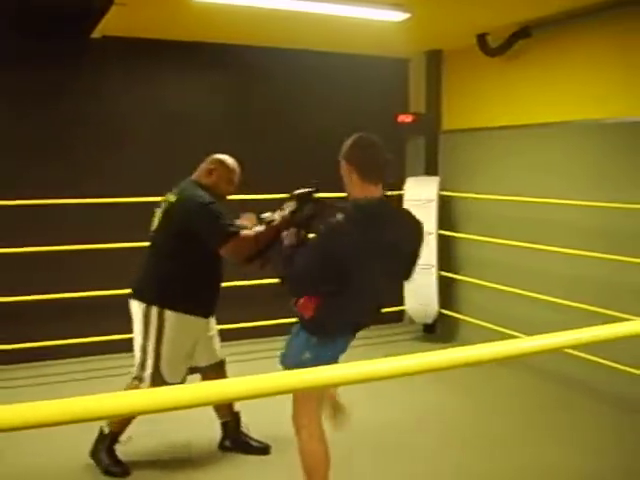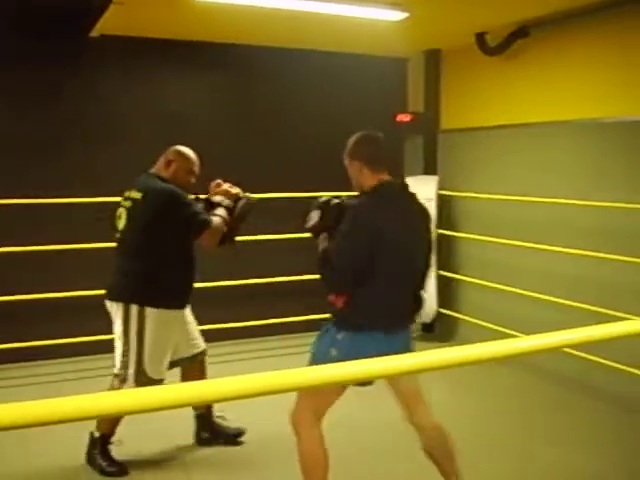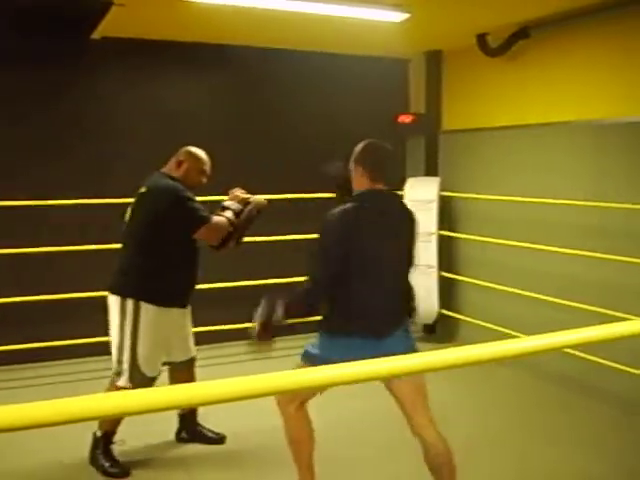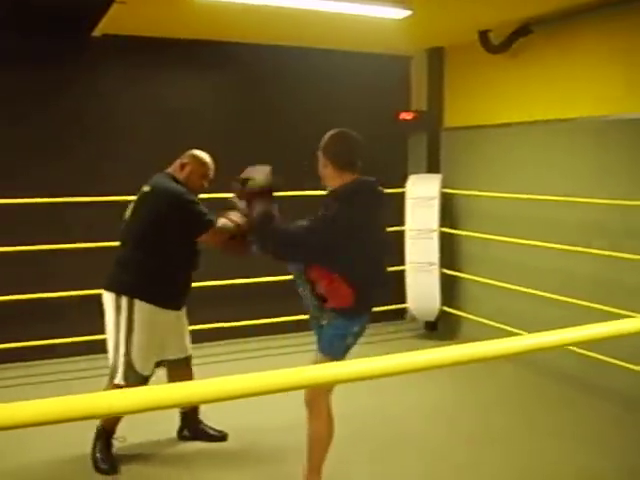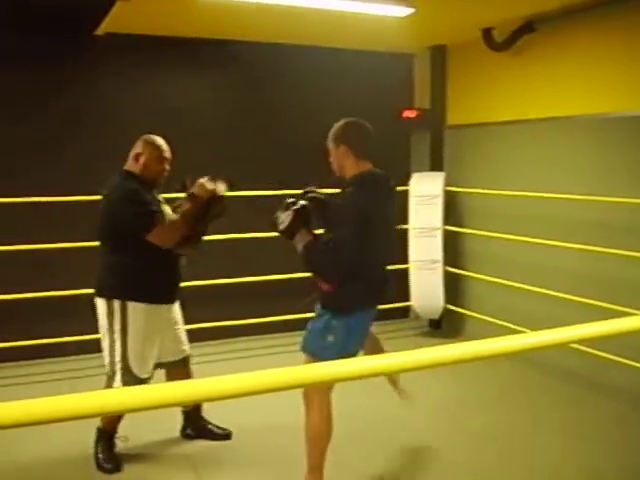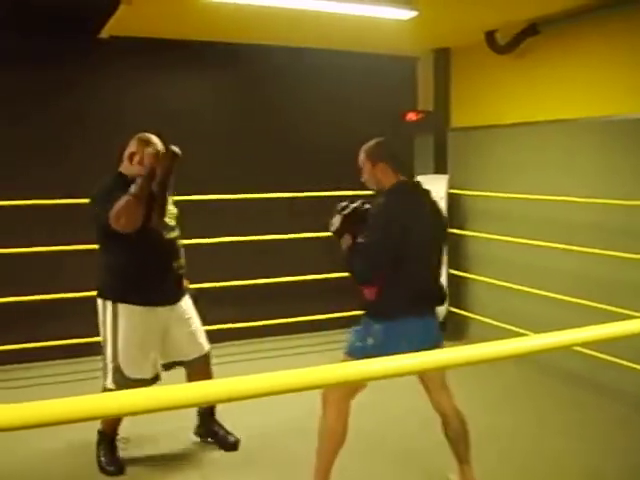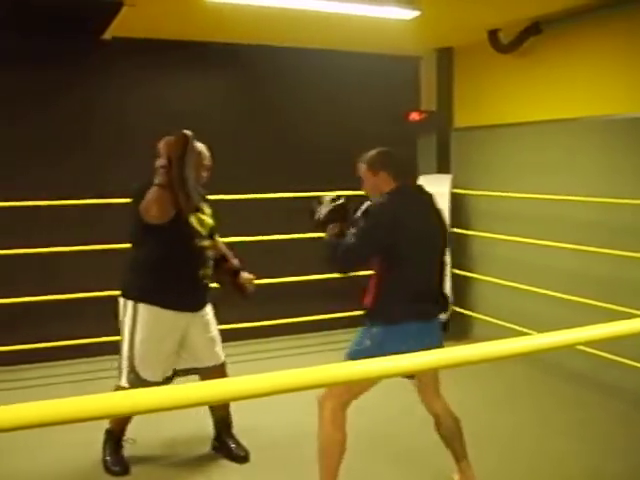
dt=0.3s
person 1, frame 1
left shoulder: (342, 229)
right shoulder: (408, 224)
left elbow: (297, 279)
right elbow: (400, 273)
left wrist: (292, 232)
left hip: (324, 327)
right hip: (354, 319)
left knee: (306, 421)
right ankle: (331, 403)
person 1, frame 2
left shoulder: (364, 214)
right shoulder: (417, 210)
left elbow: (338, 280)
left wrist: (324, 235)
left hip: (354, 330)
right hip: (397, 328)
left knee: (304, 418)
right knee: (421, 416)
person 1, frame 3
left shoulder: (344, 220)
right shoulder: (403, 218)
left elbow: (320, 286)
left wrist: (279, 309)
left hip: (347, 336)
right hip: (394, 333)
left knee: (291, 401)
right knee: (425, 427)
person 1, frame 4
left shoulder: (337, 216)
right shoulder: (365, 195)
left elbow: (281, 244)
left wrist: (258, 201)
left hip: (343, 311)
right hip: (345, 296)
left knee: (316, 398)
person 1, frame 5
left shoulder: (356, 200)
right shoulder: (381, 192)
left elbow: (332, 266)
left wrist: (297, 233)
right wrist: (322, 211)
left hip: (343, 308)
right hip: (362, 298)
left knee: (315, 395)
right knee: (360, 332)
right ankle: (391, 377)
person 1, frame 6
left shoulder: (387, 209)
right shoulder: (429, 205)
left elbow: (365, 270)
left wrist: (346, 236)
left hip: (388, 321)
right hip: (424, 317)
left knee: (335, 397)
right knee: (443, 400)
person 1, frame 7
left shoulder: (387, 211)
right shoulder: (428, 210)
left elbow: (346, 259)
left wrist: (332, 226)
left hip: (392, 325)
right hip: (426, 322)
left knee: (331, 403)
right knee: (433, 400)
person 2, frame 1
left shoulder: (188, 198)
right shoulder: (197, 203)
left elbow: (208, 242)
right elbow: (235, 248)
left wrist: (241, 227)
right wrist: (274, 226)
left hip: (191, 307)
right hip: (164, 306)
left knee: (214, 368)
right knee: (150, 381)
left ankle: (233, 434)
right ankle: (104, 444)
person 2, frame 2
left shoulder: (144, 190)
right shoulder: (166, 196)
left elbow: (189, 224)
right elbow: (210, 236)
left wrist: (212, 202)
right wrist: (224, 205)
left hip: (166, 300)
right hip: (141, 303)
left knee: (194, 357)
right knee: (132, 379)
left ankle: (207, 426)
right ankle: (97, 446)
person 2, frame 3
left shoulder: (163, 191)
right shoulder: (169, 193)
left elbow: (201, 230)
right elbow: (212, 233)
left wrist: (231, 208)
right wrist: (233, 207)
left hip: (170, 298)
right hip: (140, 299)
left knee: (183, 361)
right knee: (131, 376)
left ankle: (188, 425)
right ankle: (100, 446)
person 2, frame 4
left shoulder: (163, 191)
right shoulder: (174, 196)
left elbow: (198, 232)
right elbow: (216, 236)
left wrist: (231, 216)
right wrist: (241, 212)
left hip: (163, 296)
right hip: (135, 297)
left knee: (180, 360)
right knee: (128, 375)
left ankle: (190, 423)
right ankle: (103, 441)
person 2, frame 5
left shoulder: (144, 191)
right shoulder: (125, 193)
left elbow: (166, 234)
right elbow: (166, 236)
left wrist: (196, 202)
right wrist: (197, 203)
left hip: (161, 297)
right hip: (127, 300)
left knee: (179, 359)
right knee: (126, 376)
left ankle: (193, 421)
right ankle: (104, 440)
person 2, frame 6
left shoulder: (156, 188)
right shoulder: (111, 192)
right elbow: (126, 222)
left wrist: (178, 273)
right wrist: (147, 176)
left hip: (173, 298)
right hip: (128, 302)
left knee: (199, 357)
right knee: (123, 379)
left ankle: (207, 422)
right ankle: (106, 442)
person 2, frame 7
left shoulder: (197, 199)
right shoulder: (157, 191)
left elbow: (210, 241)
right elbow: (158, 214)
left wrist: (237, 271)
right wrist: (166, 165)
left hip: (196, 303)
right hip: (151, 303)
left knee: (215, 370)
right knee: (135, 379)
left ankle: (223, 435)
right ankle: (112, 442)
